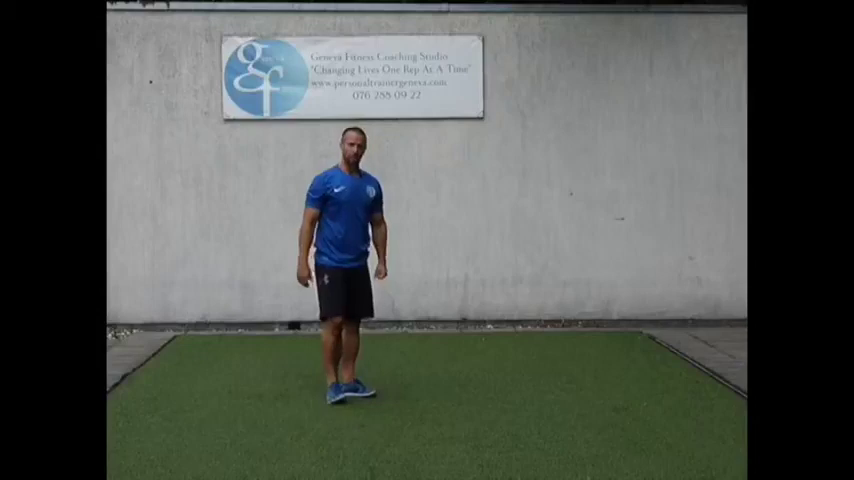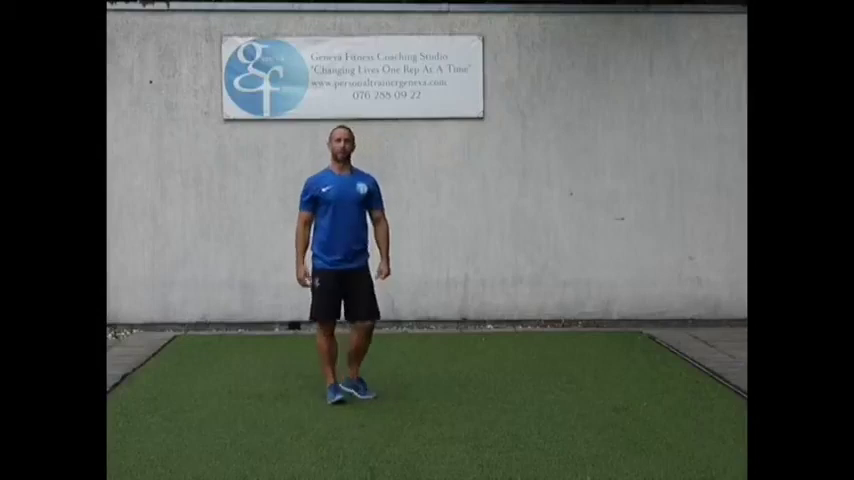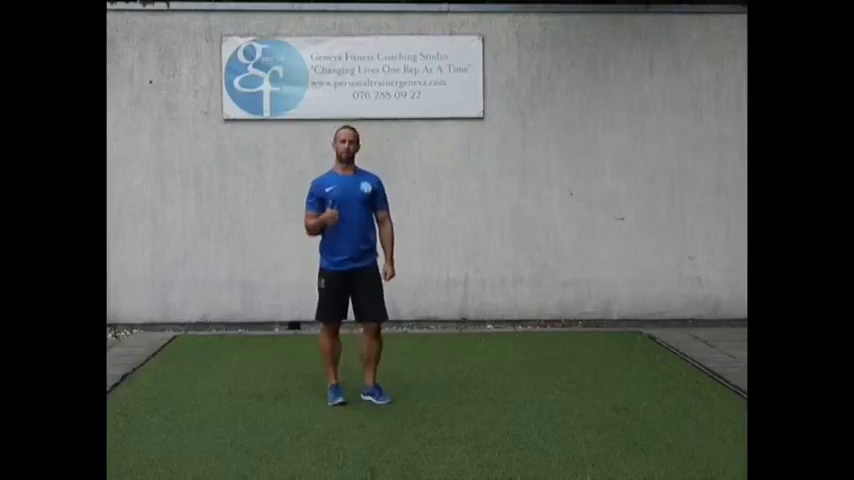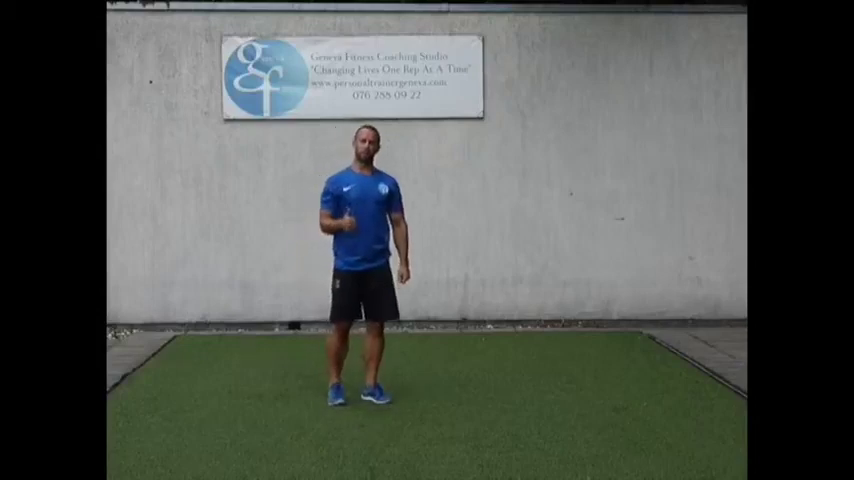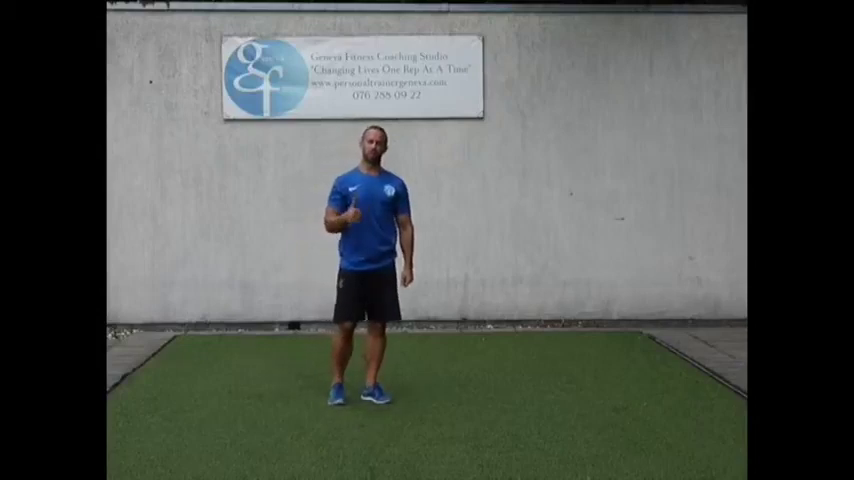
dt=0.4s
person 1, frame 1
left shoulder: (372, 185)
right shoulder: (325, 181)
left elbow: (378, 224)
right elbow: (309, 222)
left wrist: (382, 260)
right wrist: (303, 261)
left hip: (358, 265)
right hip: (330, 264)
left knee: (353, 323)
right knee: (334, 321)
left ankle: (349, 380)
right ankle: (332, 381)
person 1, frame 2
left shoulder: (367, 182)
right shoulder: (315, 183)
left elbow: (379, 222)
right elbow: (303, 224)
left wrist: (384, 259)
right wrist: (300, 262)
left hip: (357, 267)
right hip: (325, 267)
left knee: (365, 324)
right knee: (326, 327)
left ankle: (353, 378)
right ankle: (331, 384)
person 1, frame 3
left shoulder: (372, 182)
right shoulder: (320, 185)
left elbow: (384, 222)
right elbow: (309, 225)
left wrist: (389, 260)
right wrist: (324, 219)
left hip: (366, 267)
right hip: (332, 268)
left knee: (372, 326)
right knee: (330, 327)
left ankle: (370, 385)
right ankle: (333, 384)
person 1, frame 4
left shoulder: (388, 183)
right shoulder: (336, 182)
left elbow: (398, 224)
right elbow: (324, 223)
left wrist: (404, 262)
right wrist: (341, 224)
left hip: (378, 267)
right hip: (346, 268)
left knee: (376, 326)
right knee: (341, 326)
left ankle: (371, 385)
right ankle: (334, 384)
person 1, frame 5
left shoulder: (396, 184)
right shoulder: (344, 182)
left elbow: (405, 226)
right elbow: (329, 224)
left wrist: (408, 264)
right wrist: (346, 218)
left hip: (384, 268)
right hip: (352, 268)
left knee: (378, 327)
right knee: (346, 326)
left ankle: (371, 385)
right ankle: (337, 384)
